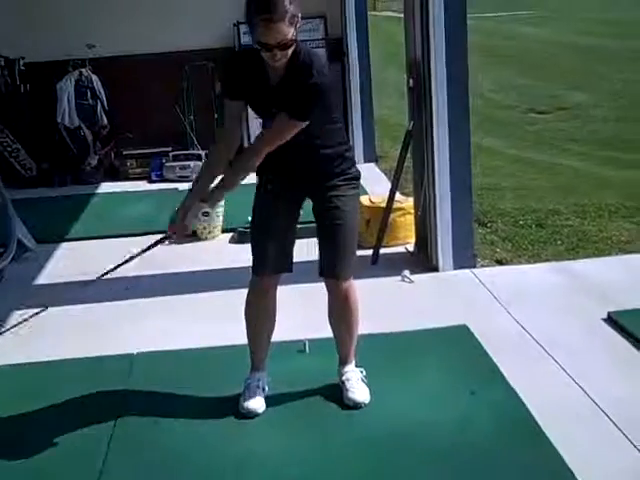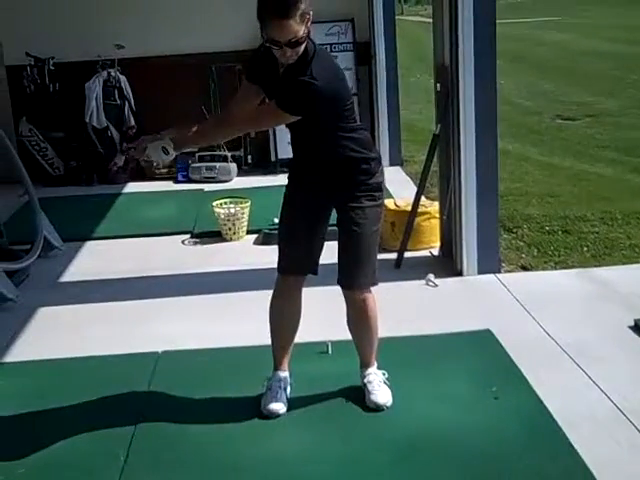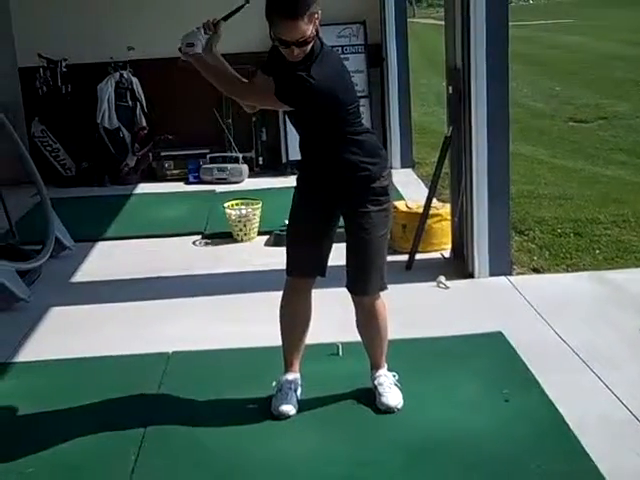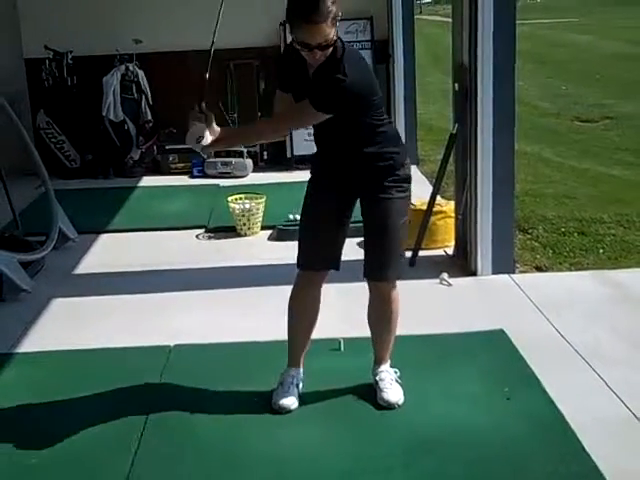
dt=0.7s
person 1, frame 1
left shoulder: (314, 77)
right shoulder: (240, 68)
left elbow: (261, 148)
right elbow: (227, 142)
left wrist: (209, 199)
right wrist: (191, 199)
left hip: (332, 172)
right hip: (280, 173)
left knee: (339, 278)
right knee: (263, 276)
left ankle: (349, 367)
right ankle: (257, 374)
person 1, frame 2
left shoulder: (315, 82)
right shoulder: (265, 58)
left elbow: (242, 125)
right elbow: (231, 115)
left wrist: (180, 142)
right wrist: (176, 136)
left hip: (354, 178)
right hip: (307, 174)
left knee: (356, 287)
right knee: (289, 278)
left ankle: (370, 371)
right ankle: (280, 374)
person 1, frame 3
left shoulder: (316, 80)
right shoulder: (285, 54)
left elbow: (244, 94)
right elbow: (251, 100)
left wrist: (197, 58)
right wrist: (211, 54)
left hip: (364, 182)
right hip: (316, 176)
left knee: (365, 290)
right knee: (298, 280)
left ankle: (381, 372)
right ankle: (291, 375)
person 1, frame 4
left shoulder: (346, 78)
right shoulder: (291, 61)
left elbow: (282, 128)
right elbow: (280, 120)
left wrist: (224, 138)
right wrist: (222, 134)
left hip: (383, 171)
right hip: (331, 169)
left knee: (382, 281)
right knee: (310, 274)
left ankle: (383, 367)
right ankle: (294, 369)
